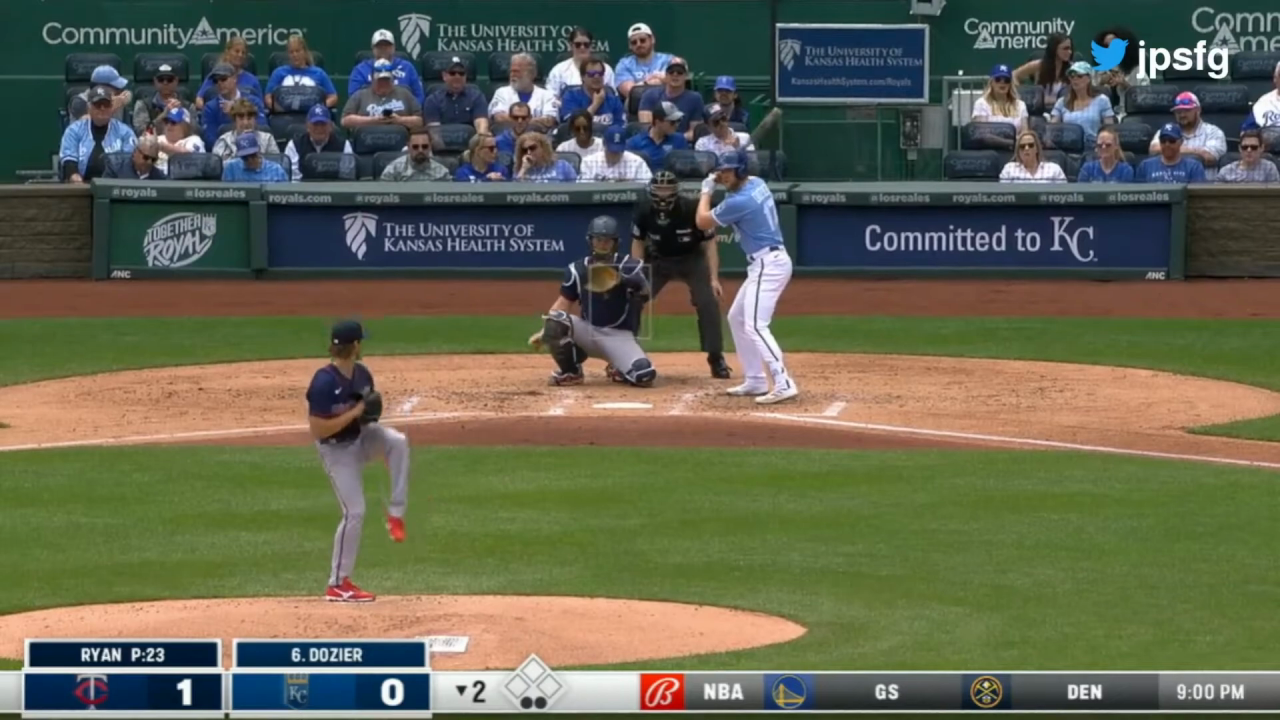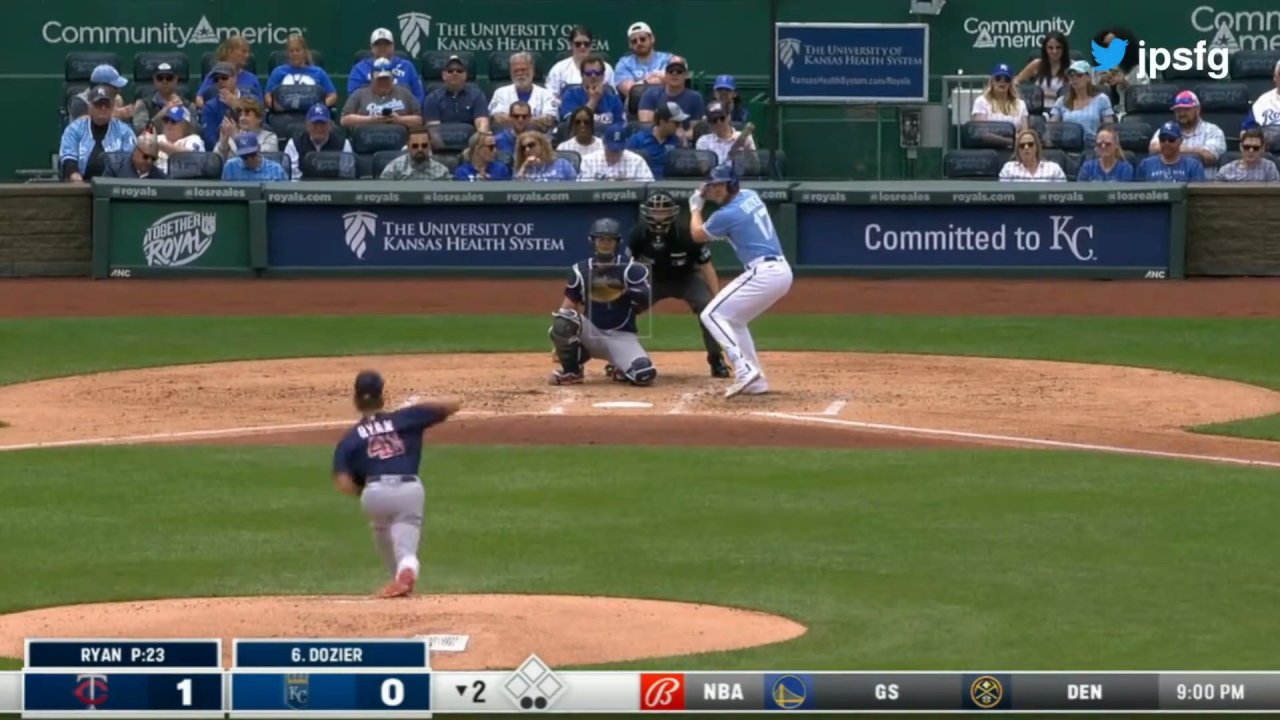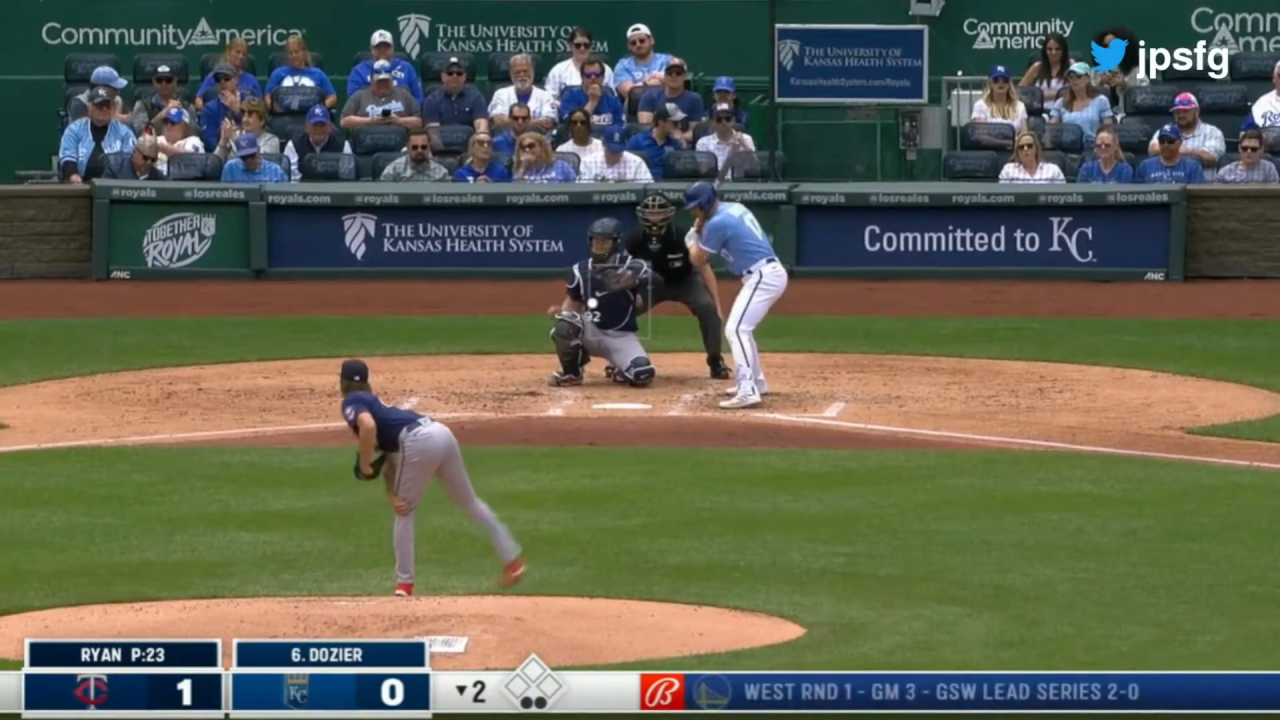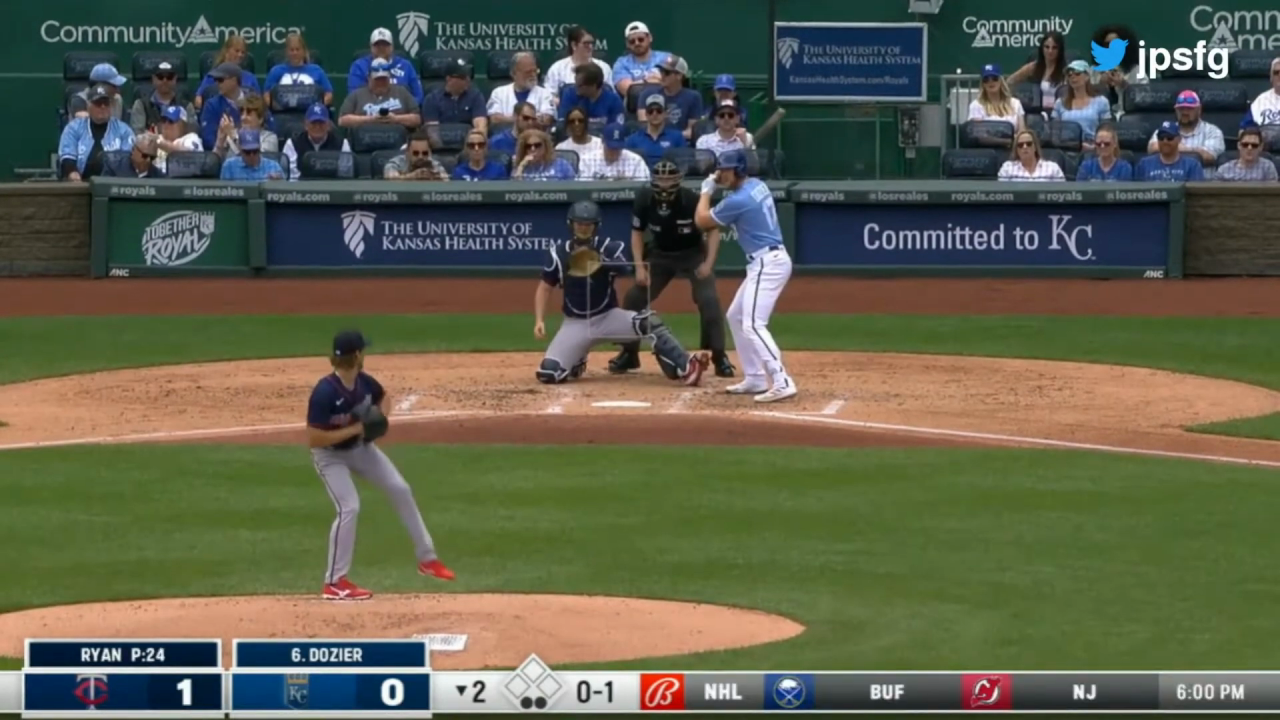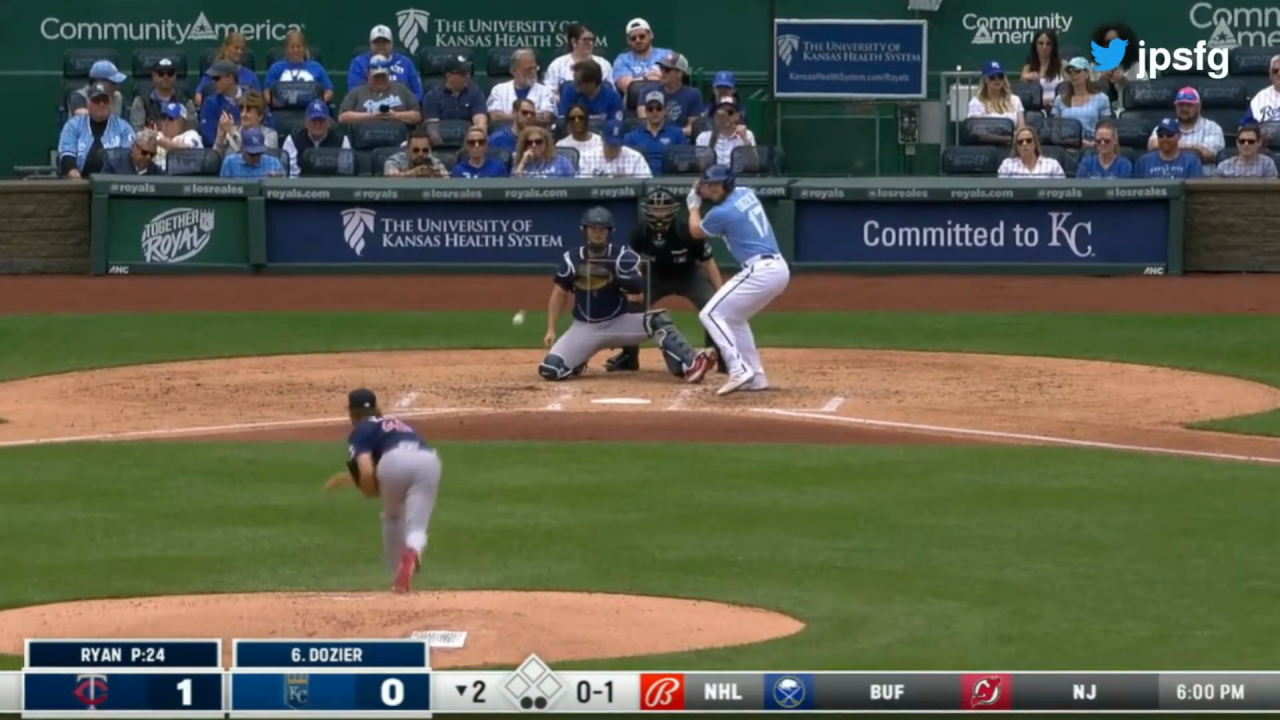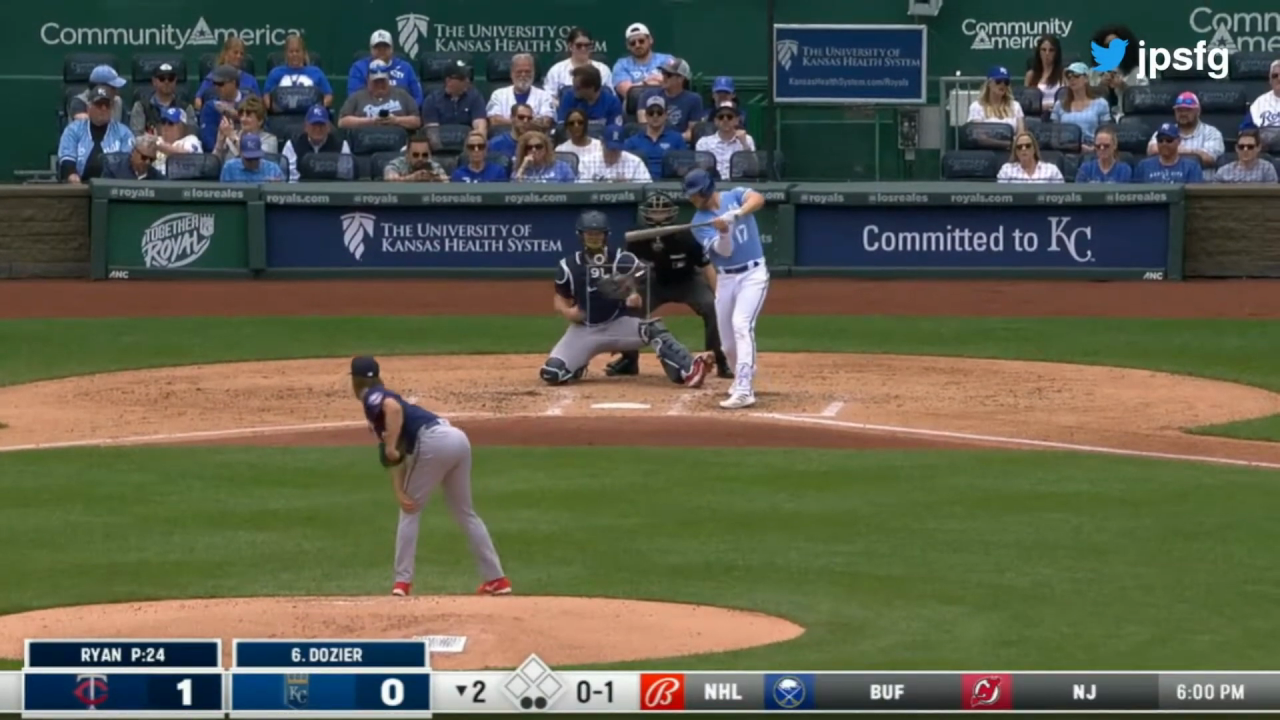
dt=0.7s
person 1, frame 1
left shoulder: (361, 372)
right shoulder: (323, 382)
left elbow: (369, 400)
right elbow: (318, 431)
left wrist: (370, 408)
right wrist: (355, 412)
left hip: (363, 438)
right hip: (337, 451)
left knee: (398, 442)
right knee: (355, 512)
left ankle: (395, 514)
right ankle: (337, 585)
person 1, frame 2
left shoulder: (349, 439)
right shoulder: (407, 416)
left elbow: (344, 486)
right elbow: (452, 406)
right wrist: (420, 406)
left hip: (374, 496)
right hip: (409, 494)
left knee: (381, 528)
right knee: (406, 552)
left ankle: (400, 577)
right ankle: (406, 571)
person 1, frame 3
left shoulder: (353, 402)
right shoulder: (372, 401)
left elbow: (369, 426)
right elbow: (388, 458)
left wrist: (366, 465)
right wrist: (392, 495)
left hip: (418, 442)
right hip: (440, 434)
left knee: (405, 513)
right knee: (469, 501)
left ankle: (405, 582)
right ankle: (512, 558)
person 1, frame 4
left shoulder: (364, 382)
right shoulder: (324, 392)
left elbow: (383, 398)
right elbow: (312, 438)
left wrist: (378, 421)
right wrist: (354, 430)
left hip: (358, 446)
right hip: (328, 455)
left knee: (400, 491)
right knee: (349, 508)
left ankle: (427, 558)
right ankle: (335, 583)
person 1, frame 5
left shoulder: (359, 432)
right shoulder: (391, 422)
left elbow: (367, 473)
left wrist: (370, 489)
right wrist: (345, 479)
left hip: (395, 462)
right hip: (427, 462)
left knee: (391, 516)
right knee: (415, 527)
left ankle: (400, 576)
right ankle: (411, 553)
person 1, frame 6
left shoulder: (372, 397)
right shoulder: (379, 406)
left elbow: (394, 407)
right elbow: (398, 456)
left wrist: (391, 448)
right wrist: (399, 491)
left hip: (433, 443)
right hip: (456, 438)
left knee: (411, 512)
right knee: (465, 513)
left ankle: (402, 581)
right ankle: (495, 579)
person 2, frame 1
left shoulder: (739, 202)
right shoulder: (758, 184)
left elbow: (702, 222)
left wrist: (706, 191)
right wrist: (719, 180)
left hip: (768, 264)
right hip: (770, 262)
left knee: (755, 326)
right knee: (737, 318)
left ankle: (783, 384)
right ankle: (756, 381)
person 2, frame 2
left shoulder: (727, 214)
right shoulder: (750, 195)
left elbow: (697, 236)
left wrist: (695, 207)
right wrist: (708, 195)
left hip: (763, 273)
right hip: (782, 272)
left knee: (712, 315)
right knee: (734, 321)
left ankle: (743, 370)
right ankle: (756, 380)
person 2, frame 3
left shoulder: (717, 223)
right shoulder: (734, 207)
left elbow: (697, 260)
left wrist: (691, 241)
right wrist: (700, 229)
left hip: (764, 277)
right hip: (769, 275)
left knee: (736, 329)
right knee: (741, 327)
left ankle: (747, 391)
right ankle: (756, 382)
person 2, frame 4
left shoulder: (738, 200)
right shoulder: (757, 185)
left elbow: (702, 221)
left wrist: (706, 190)
right wrist: (719, 182)
left hip: (767, 264)
right hip: (771, 261)
left knee: (753, 324)
right knee: (736, 316)
left ankle: (782, 383)
right ankle: (756, 379)
person 2, frame 5
left shoulder: (722, 213)
right shoulder: (747, 194)
left elbow: (696, 231)
left wrist: (693, 205)
right wrist: (702, 192)
left hip: (760, 271)
right hip: (778, 270)
left knee: (711, 314)
right knee: (734, 319)
left ankle: (739, 370)
right ankle: (755, 376)
person 2, frame 6
left shoulder: (736, 195)
right shoulder: (700, 222)
left elbow: (758, 200)
right elbow: (725, 251)
left wrist: (734, 215)
right wrist: (723, 232)
left hip: (753, 274)
right hip: (725, 279)
left knee: (741, 326)
right knee: (728, 338)
left ankle: (744, 391)
right ankle: (744, 376)
person 3, frame 1
left shoulder: (691, 209)
right shoulder: (643, 210)
left elbow: (710, 243)
right elbow: (638, 243)
left wrist: (714, 279)
left hip: (691, 258)
right hip: (658, 259)
left knee: (708, 302)
left ankle: (716, 358)
person 3, frame 2
left shoulder: (688, 234)
right shoulder: (638, 234)
left elbow: (707, 268)
left hip: (687, 278)
right hip: (653, 280)
left knee: (707, 306)
left ankle: (716, 359)
person 3, frame 3
left shoulder: (684, 235)
right shoulder: (634, 237)
left elbow: (704, 269)
left wrist: (717, 304)
left hip: (685, 281)
right hip: (651, 283)
left knee: (708, 307)
left ankle: (715, 360)
person 3, frame 4
left shoulder: (693, 200)
right shoulder: (644, 200)
left elbow: (713, 231)
right elbow: (637, 233)
left wrist: (709, 262)
right wrist: (640, 268)
left hip: (693, 254)
right hip: (660, 255)
left knee: (709, 300)
right knee: (634, 297)
left ankle: (719, 356)
right ankle: (629, 353)
person 3, frame 5
left shoulder: (687, 231)
right shoulder: (640, 232)
left elbow: (708, 262)
left hip: (689, 275)
right hip: (655, 276)
right knee: (629, 304)
left ankle: (721, 355)
right ankle: (629, 355)
person 3, frame 6
left shoulder: (685, 237)
right shoulder: (639, 238)
left elbow: (707, 268)
left hip: (687, 282)
right hip: (655, 283)
left knee: (713, 307)
left ankle: (722, 360)
right ankle: (629, 359)
person 4, frame 1
left shoulder: (628, 264)
right shoulder: (577, 269)
left elbow: (644, 289)
right elbow: (563, 303)
left wrist: (621, 279)
right wrist: (544, 332)
left hip: (618, 335)
right hip: (588, 331)
left knee: (644, 375)
right knee: (554, 321)
left ankle: (619, 369)
right ankle: (571, 372)
person 4, frame 2
left shoulder: (632, 269)
right shoulder: (580, 270)
left elbow: (647, 300)
right elbow: (568, 306)
left wrist: (624, 290)
right wrist: (561, 340)
left hip: (621, 336)
right hip: (591, 333)
left knee: (644, 374)
right knee: (563, 318)
left ankle: (620, 368)
right ankle: (572, 371)
person 4, frame 3
left shoulder: (631, 266)
right shoulder: (580, 270)
right elbow: (571, 304)
left wrist: (636, 279)
right wrist: (560, 312)
left hip: (622, 336)
right hip: (592, 333)
left knee: (643, 374)
right knee: (565, 322)
left ankle: (620, 370)
right ankle: (571, 373)
person 4, frame 4
left shoulder: (608, 247)
right shoulder: (558, 253)
left elbow: (624, 268)
right elbow: (544, 288)
left wrist: (601, 263)
right wrist: (539, 320)
left hip: (608, 317)
right hip: (575, 324)
left knee: (649, 323)
right knee: (548, 374)
left ankle: (685, 368)
right ankle: (575, 363)
person 4, frame 5
left shoulder: (623, 256)
right shoulder: (571, 259)
left elbow: (638, 287)
right elbow: (559, 294)
left wrist: (610, 278)
right wrist: (551, 330)
left hip: (619, 322)
right hip: (585, 328)
left knee: (658, 321)
right knee: (550, 370)
left ankle: (690, 366)
right ankle: (577, 362)
person 4, frame 6
left shoulder: (620, 259)
right shoulder: (568, 265)
left elbow: (645, 273)
right elbow: (558, 299)
left wrist: (630, 280)
right wrist: (568, 312)
left hip: (617, 325)
right hip: (583, 331)
left knee: (653, 329)
right knee: (551, 373)
left ankle: (689, 370)
right ankle: (577, 366)
